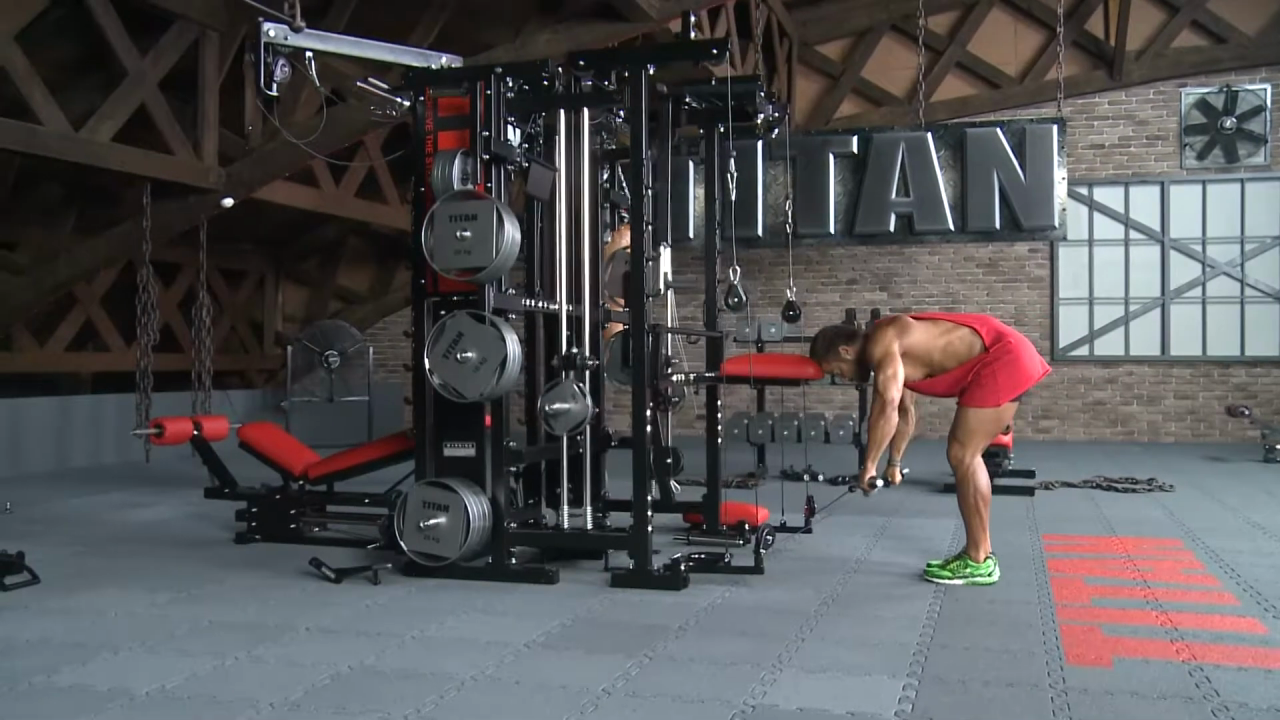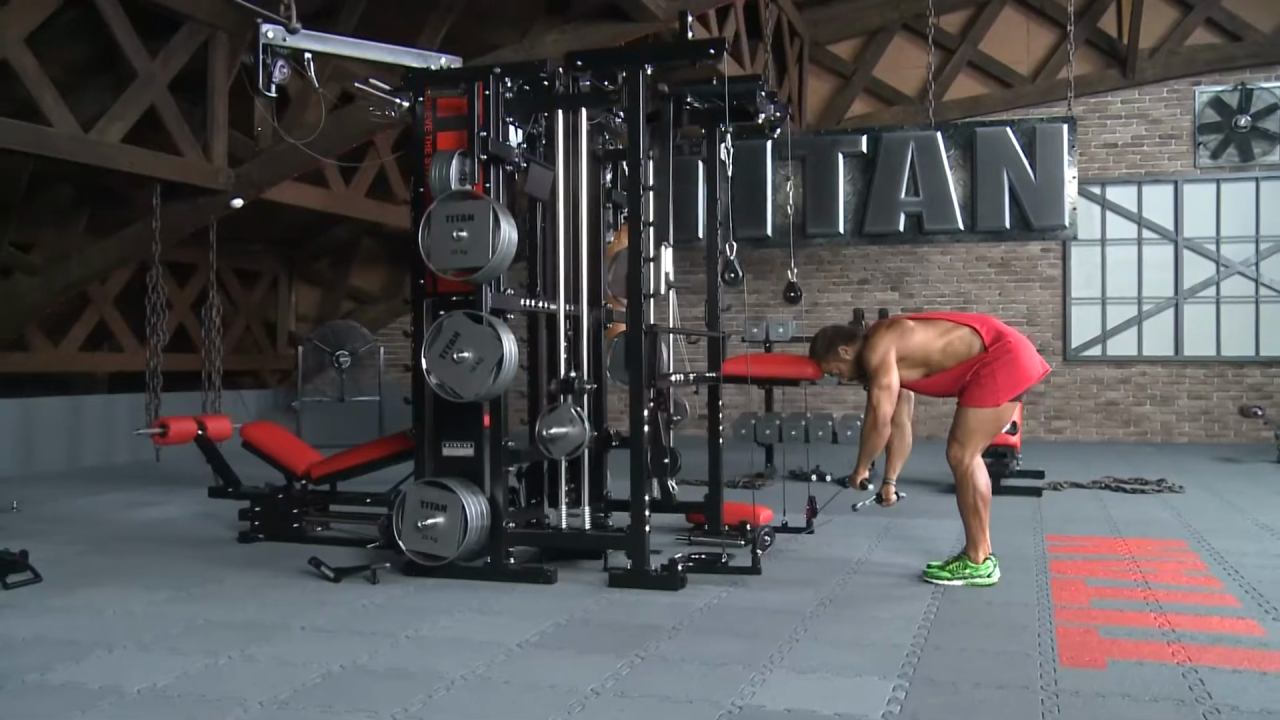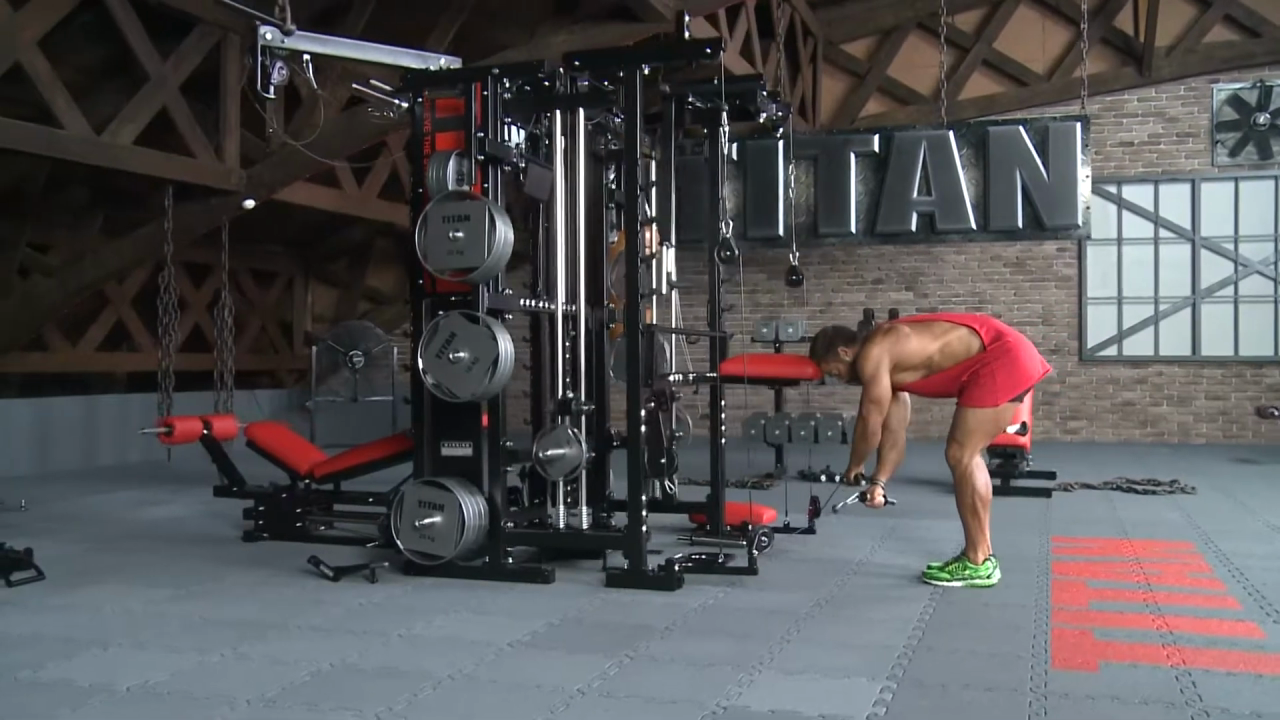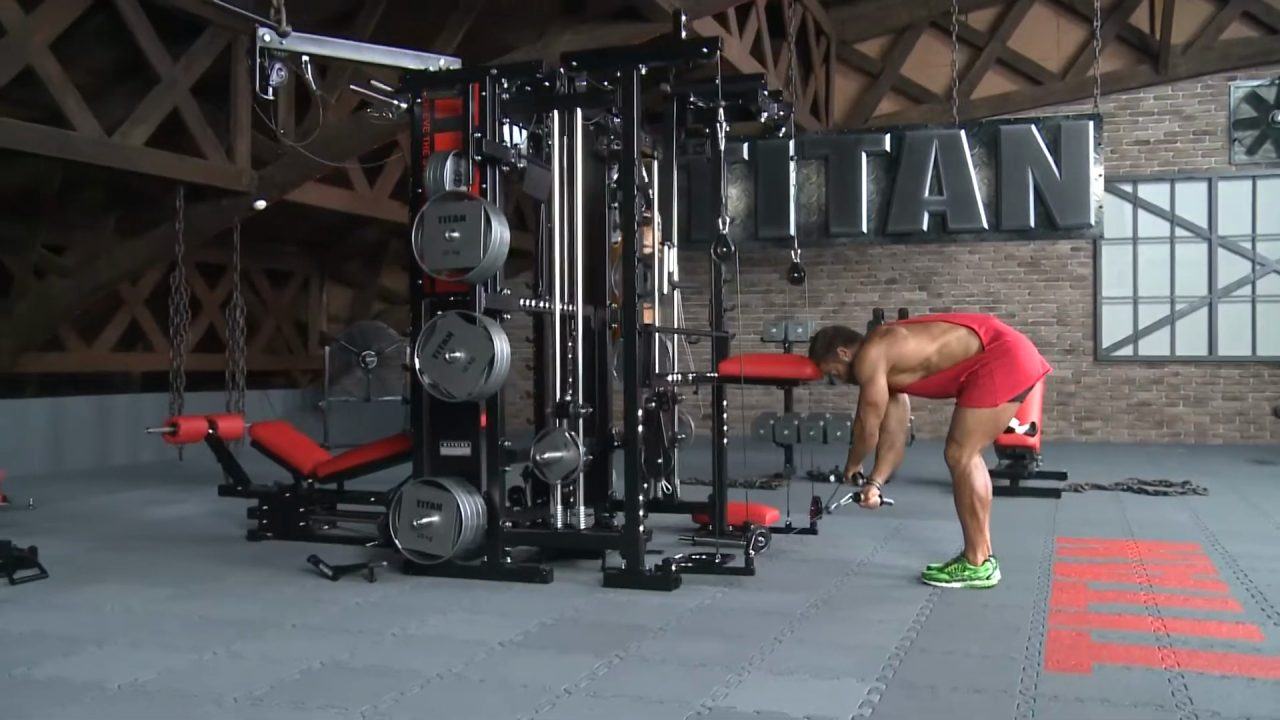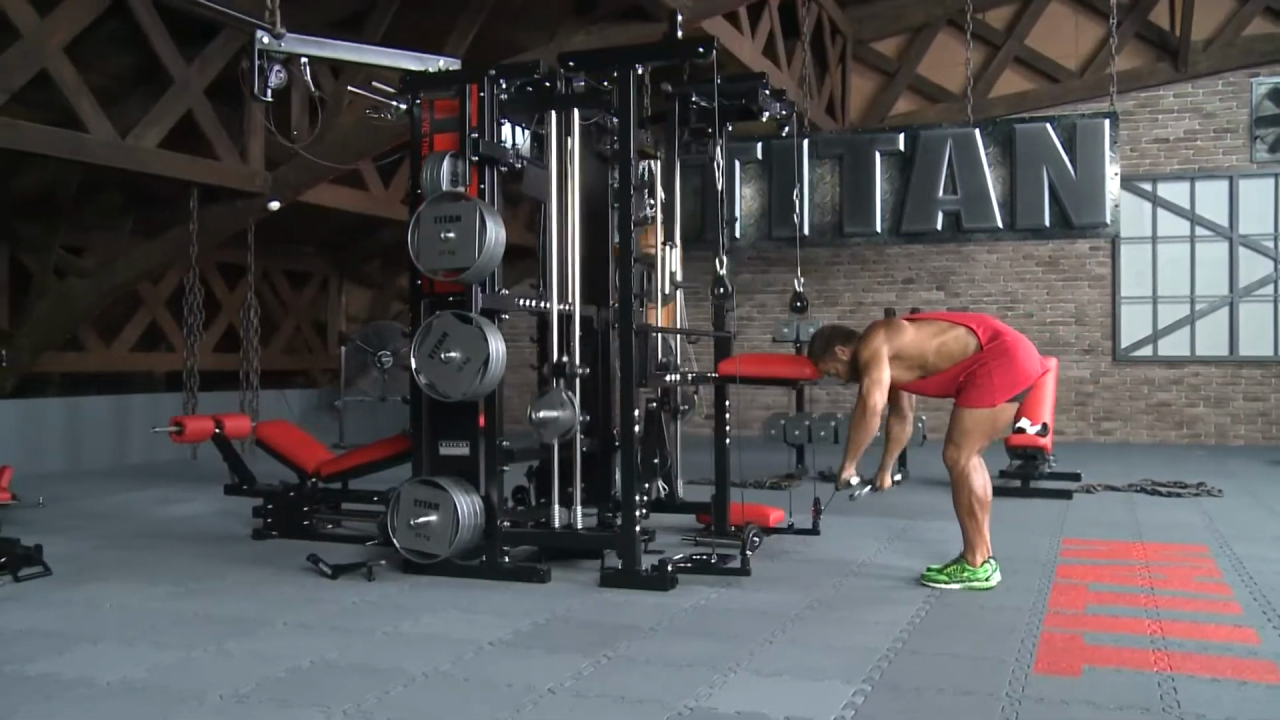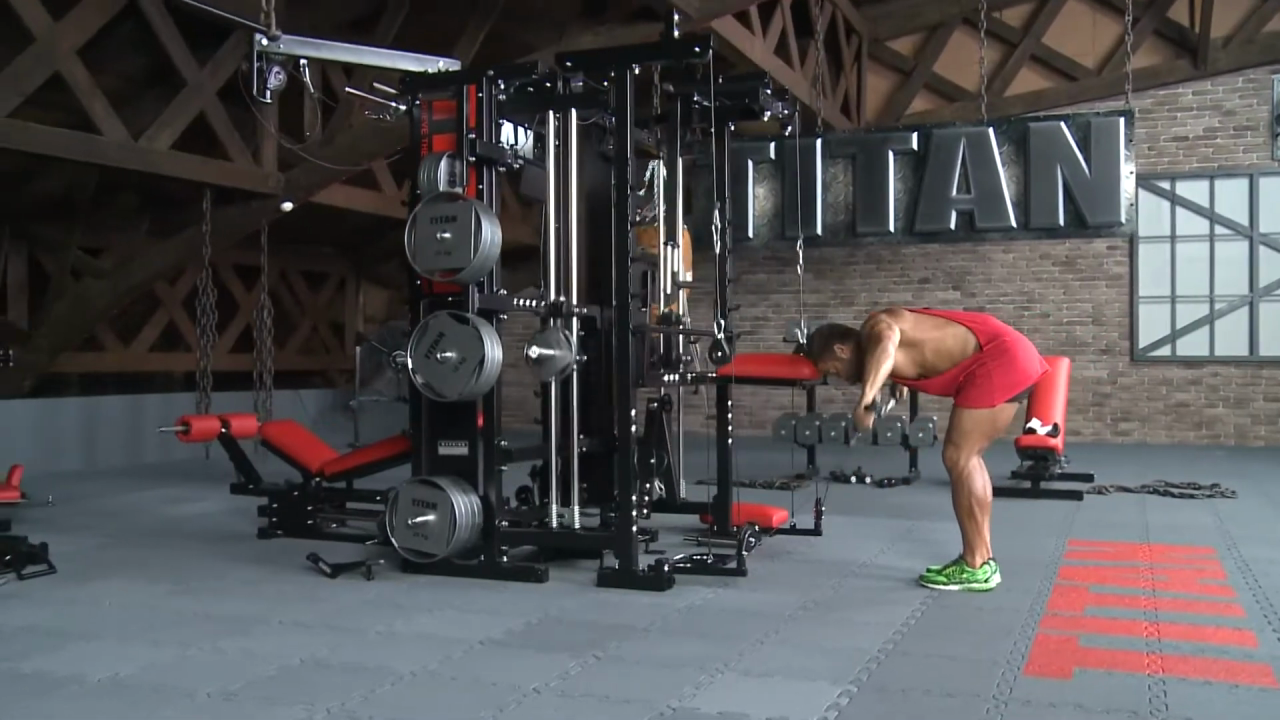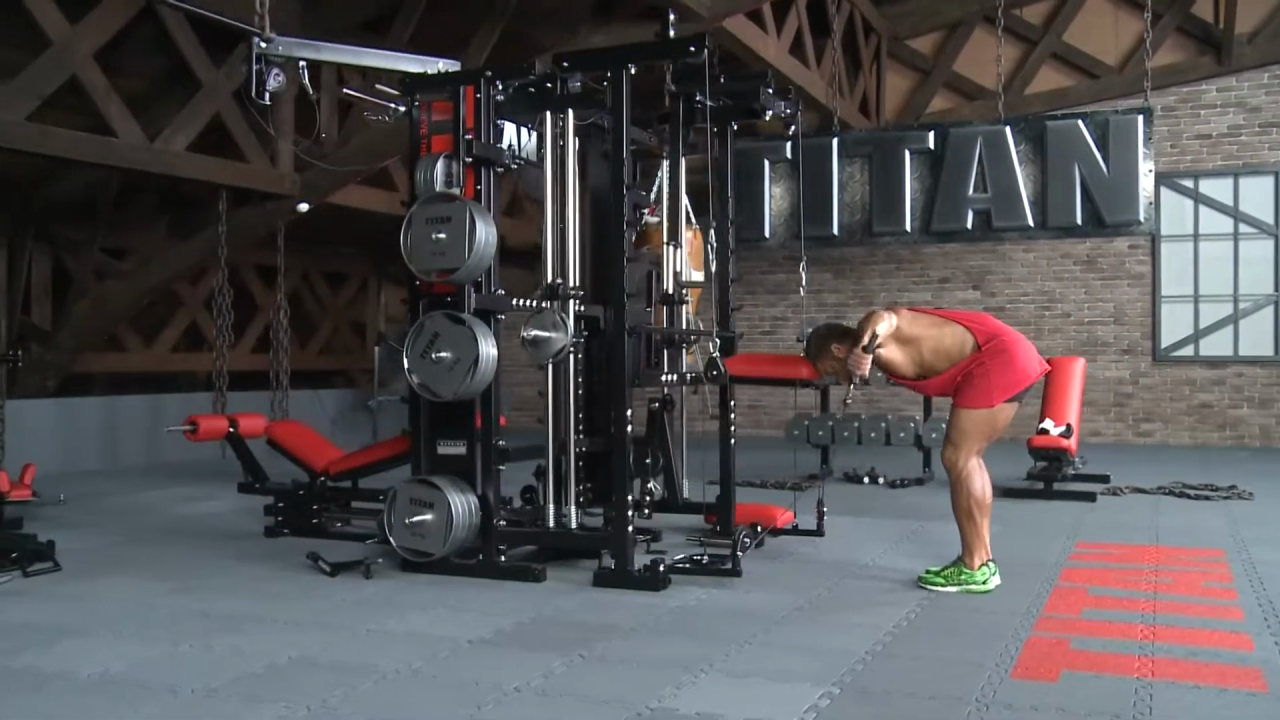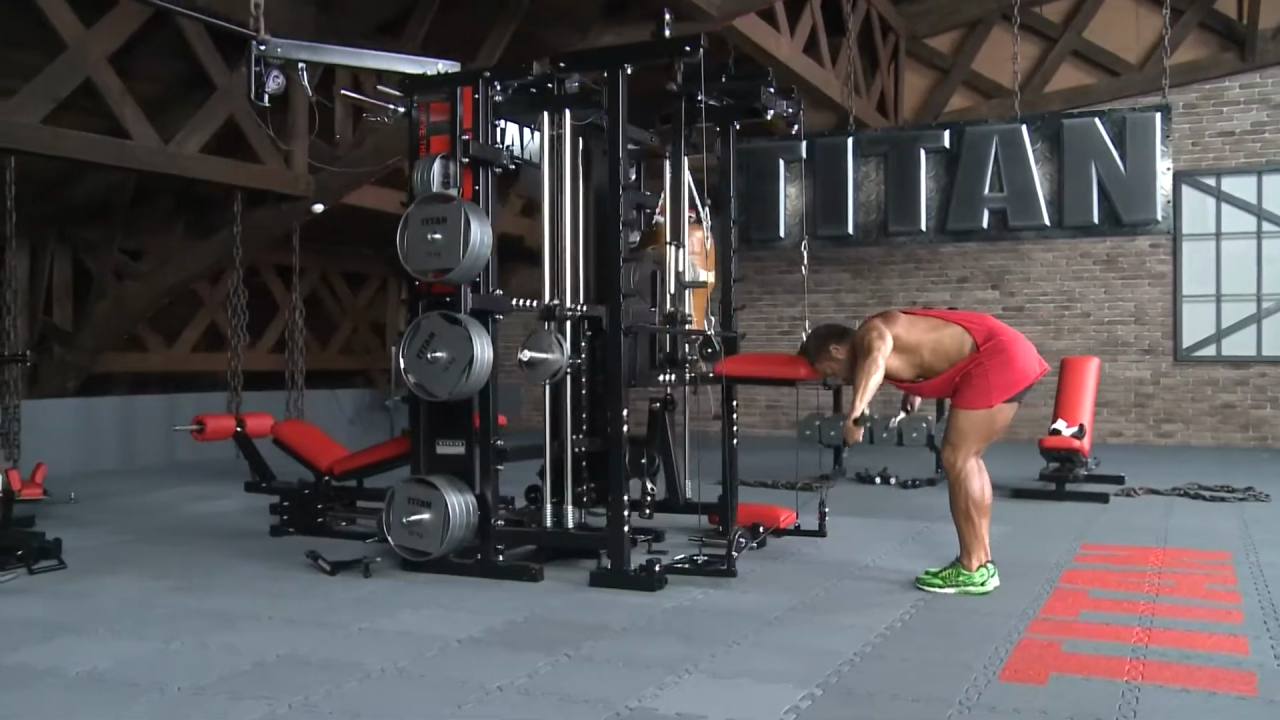
dt=0.3s
person 1, frame 1
left shoulder: (879, 345)
right shoulder: (890, 350)
left elbow: (886, 405)
right elbow: (903, 409)
left wrist: (870, 465)
right wrist: (894, 462)
left hip: (1001, 360)
right hip: (1006, 355)
left knee: (962, 456)
right knee: (966, 455)
left ankle: (979, 562)
right ankle: (979, 553)
person 1, frame 2
left shoulder: (877, 348)
right shoulder: (891, 360)
left elbow: (879, 417)
right elbow: (899, 424)
left wrist: (861, 469)
right wrist: (889, 481)
left hip: (1002, 360)
right hip: (1006, 356)
left knee: (962, 456)
right knee: (967, 455)
left ankle: (978, 564)
right ankle: (980, 554)
person 1, frame 3
left shoulder: (873, 355)
right shoulder: (889, 363)
left elbow: (870, 425)
right elbow: (893, 431)
left wrist: (855, 467)
right wrist: (878, 483)
left hip: (1001, 359)
right hip: (1008, 355)
left knee: (961, 456)
right knee: (967, 455)
left ankle: (978, 564)
right ankle: (980, 555)
person 1, frame 4
left shoulder: (871, 356)
right shoulder: (888, 364)
left elbow: (868, 426)
right elbow: (892, 434)
left wrist: (853, 468)
right wrist: (874, 483)
left hip: (1002, 360)
right hip: (1009, 355)
left knee: (960, 457)
right knee: (967, 456)
left ankle: (977, 565)
right ankle: (981, 557)
person 1, frame 5
left shoulder: (871, 347)
right shoulder: (887, 358)
left elbow: (871, 406)
right elbow: (901, 415)
left wrist: (848, 465)
right wrist: (886, 469)
left hip: (1000, 360)
right hip: (1009, 356)
left knee: (959, 457)
right knee: (967, 457)
left ankle: (977, 566)
right ankle: (982, 558)
person 1, frame 6
left shoulder: (871, 334)
right shoulder: (884, 329)
left elbow: (886, 337)
left wrist: (866, 398)
right wrist: (899, 383)
left hip: (999, 359)
right hip: (1009, 354)
left knee: (958, 458)
right knee: (967, 457)
left ankle: (976, 568)
right ankle: (983, 561)
person 1, frame 7
left shoulder: (867, 333)
left elbow: (883, 319)
left wrist: (864, 347)
left hip: (997, 359)
right hip: (1008, 353)
left knee: (958, 459)
right knee: (967, 458)
left ankle: (974, 569)
right ankle: (982, 562)
person 1, frame 8
left shoulder: (868, 334)
right shoulder: (887, 336)
left elbow: (876, 357)
left wrist: (856, 412)
right wrist: (912, 397)
left hip: (996, 359)
right hip: (1009, 353)
left knee: (957, 460)
right knee: (967, 459)
left ankle: (972, 571)
right ankle: (982, 564)
